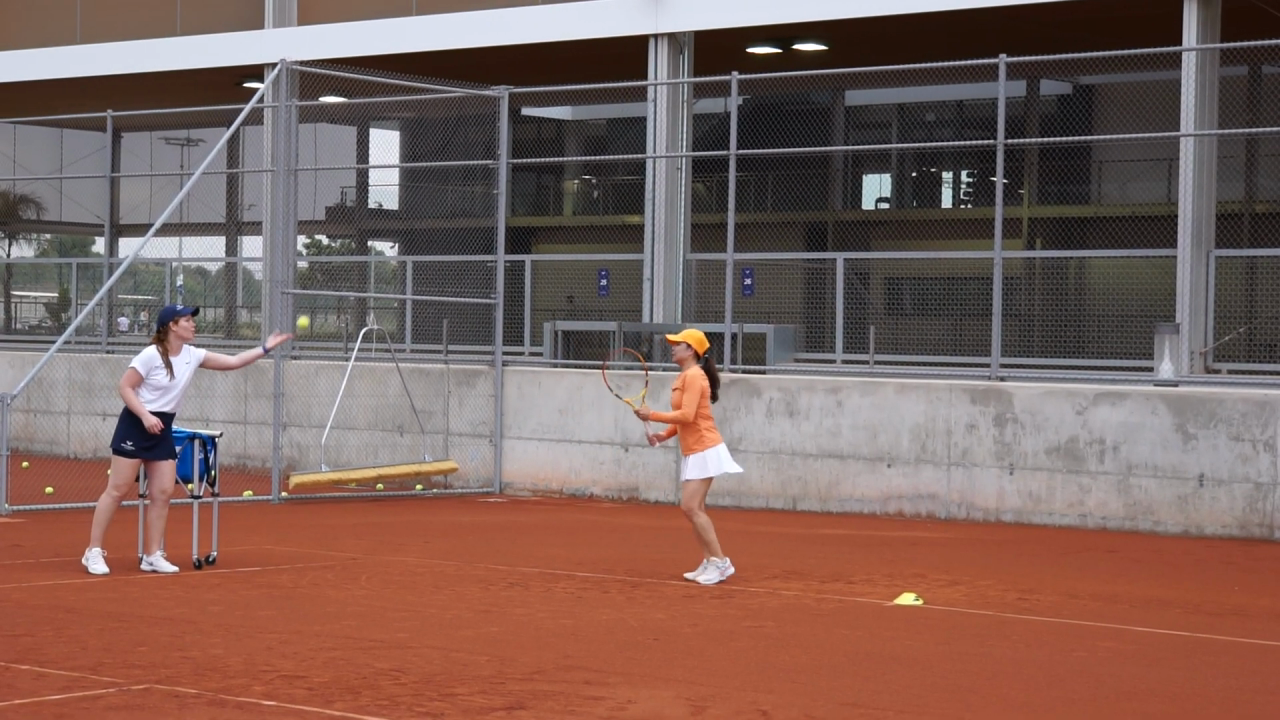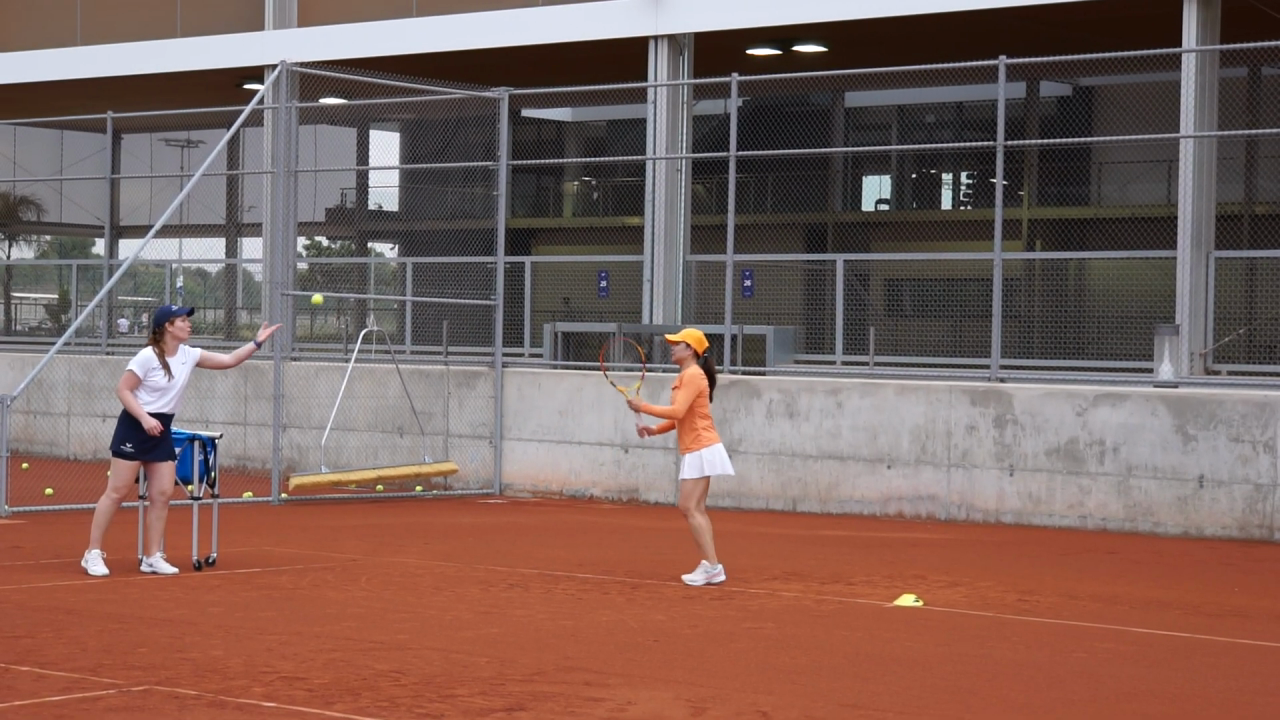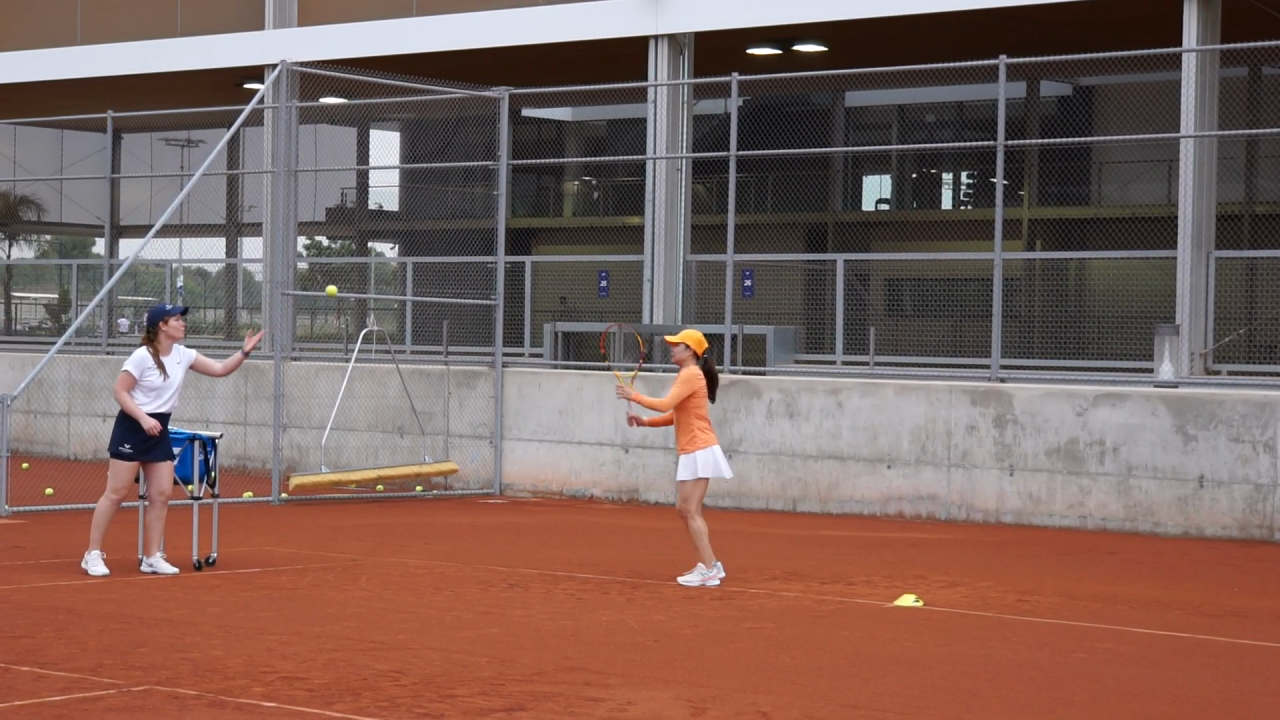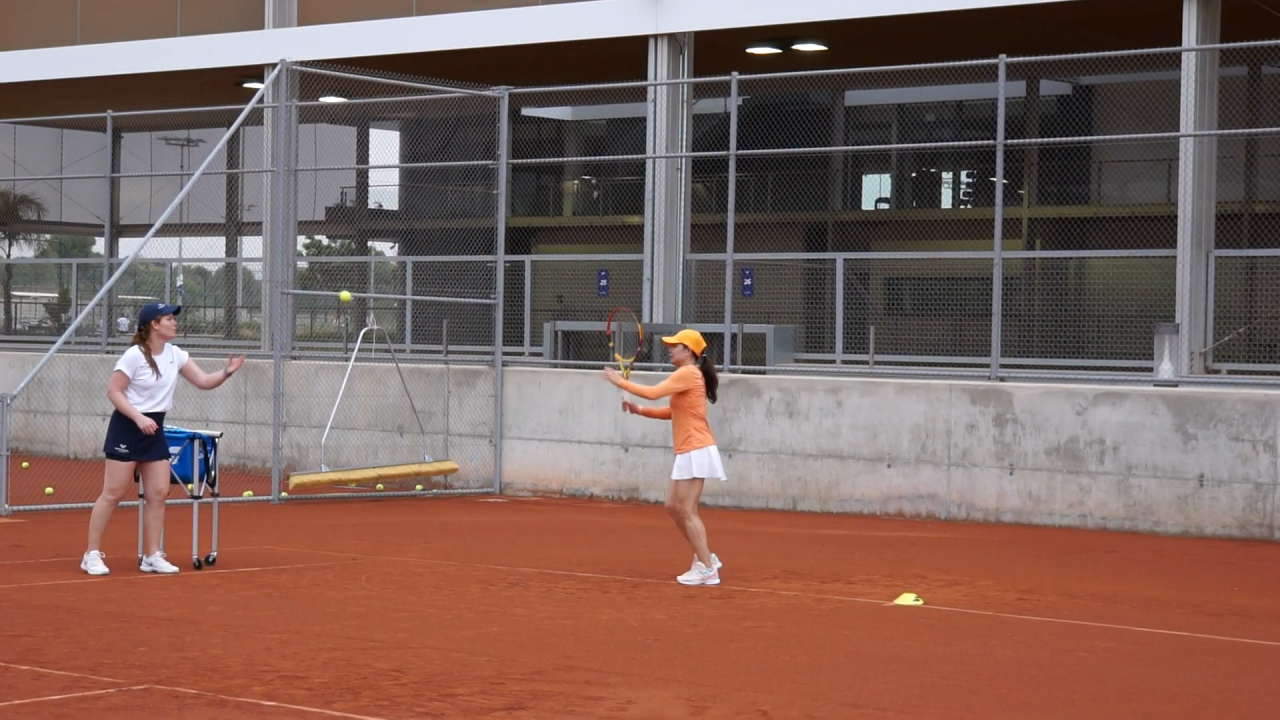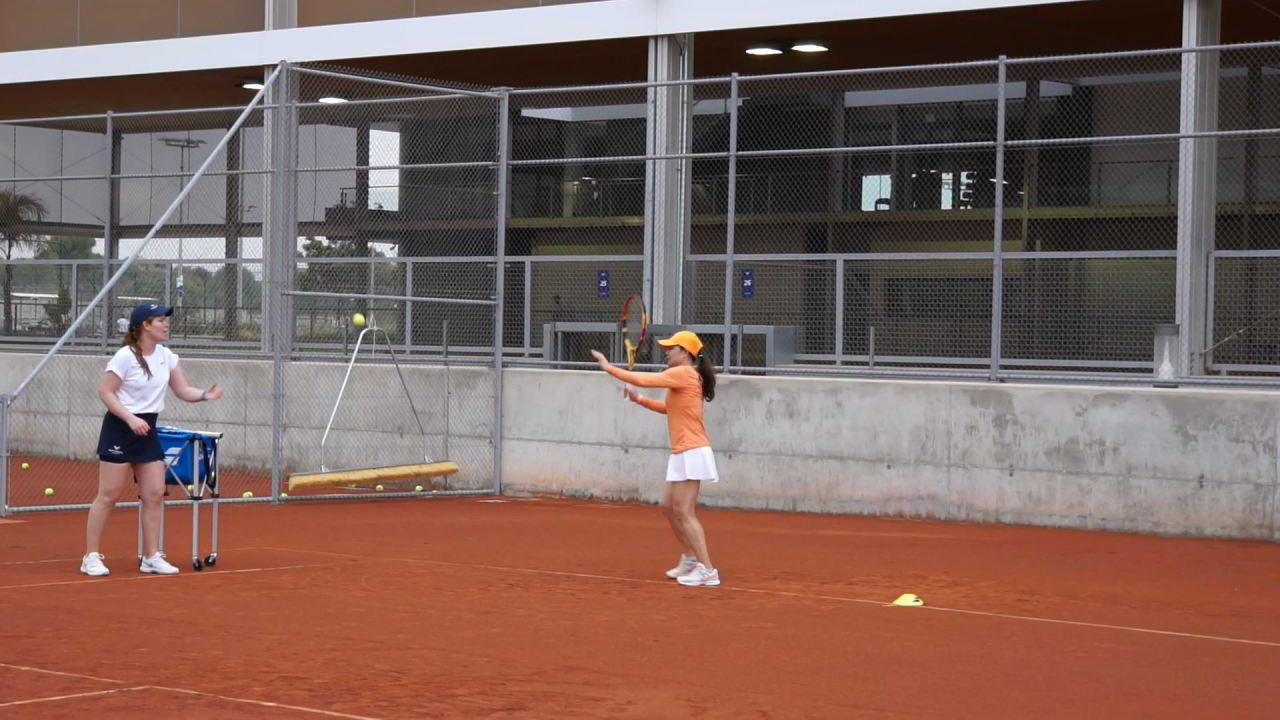
dt=0.1s
person 1, frame 1
left shoulder: (192, 355)
right shoulder: (151, 355)
left elbow: (232, 362)
right elbow: (124, 388)
left wrist: (265, 348)
right wrist: (145, 416)
left hip: (163, 429)
right hip: (135, 426)
left knee: (163, 493)
right knee: (117, 490)
left ankle: (152, 556)
right ankle: (93, 552)
person 1, frame 2
left shoulder: (189, 354)
right shoulder: (147, 356)
left elbow: (228, 360)
right elbow: (123, 390)
left wrist: (256, 343)
right wrist: (144, 418)
left hip: (162, 431)
right hip: (135, 427)
left knee: (162, 495)
right knee: (116, 492)
left ankle: (152, 557)
right ankle: (93, 554)
person 1, frame 3
left shoulder: (183, 355)
right shoulder: (142, 356)
left elbow: (220, 369)
right elbow: (119, 391)
left wrist: (245, 351)
right wrist: (143, 418)
left hip: (159, 431)
right hip: (132, 428)
left knee: (161, 495)
right knee: (116, 493)
left ankle: (152, 557)
right ankle: (93, 555)
person 1, frame 4
left shoulder: (176, 355)
right shoulder: (134, 356)
left elbow: (204, 382)
right elbow: (113, 391)
left wrist: (227, 372)
right wrist: (138, 417)
left hip: (155, 431)
right hip: (127, 428)
left knee: (159, 494)
right knee: (114, 493)
left ankle: (152, 556)
right ankle: (91, 555)
person 1, frame 5
left shoulder: (166, 356)
right shoulder: (125, 356)
left elbow: (183, 391)
right elbow: (105, 392)
left wrist: (205, 394)
right wrist: (131, 418)
left hip: (148, 432)
right hip: (120, 429)
left knee: (155, 495)
right knee: (109, 495)
left ankle: (152, 557)
right ankle: (92, 556)
person 2, frame 1
left shoulder: (694, 376)
right shoulder: (684, 377)
left elbow: (687, 416)
left wrist: (652, 415)
right wrist: (664, 435)
left hip: (704, 451)
right hip: (692, 453)
left knee: (692, 508)
right knee: (691, 509)
left ankle: (720, 561)
right ankle: (711, 563)
person 2, frame 2
left shoulder: (693, 374)
right shoulder: (685, 376)
left elbow: (677, 412)
left wrist: (643, 406)
right wrist: (654, 429)
left hip: (703, 449)
right hip: (694, 451)
left knee: (691, 509)
right knee: (690, 509)
left ankle: (712, 567)
right ankle: (709, 564)
person 2, frame 3
left shoulder: (691, 375)
right shoulder: (687, 376)
left elbow: (665, 405)
right elbow: (675, 415)
left wrist: (634, 395)
right wrist: (645, 421)
left hip: (699, 451)
right hip: (691, 452)
left knee: (691, 511)
right knee: (686, 510)
left ankle: (708, 570)
right ankle: (711, 565)
person 2, frame 4
left shoulder: (688, 373)
right shoulder: (688, 377)
left elbow: (654, 392)
right elbow: (672, 412)
left wrist: (620, 381)
right wrist: (639, 410)
left hip: (696, 451)
right hip: (689, 453)
left knee: (687, 511)
right knee: (673, 507)
left ankle: (708, 569)
right ankle: (707, 558)
person 2, frame 5
left shoulder: (683, 373)
right shoulder: (688, 377)
left elbow: (644, 380)
right elbow: (669, 408)
left wrist: (608, 367)
right wrist: (639, 399)
left hip: (690, 452)
right hip: (684, 453)
left knee: (684, 513)
right knee: (667, 506)
left ankle: (707, 570)
right ankle: (691, 557)
